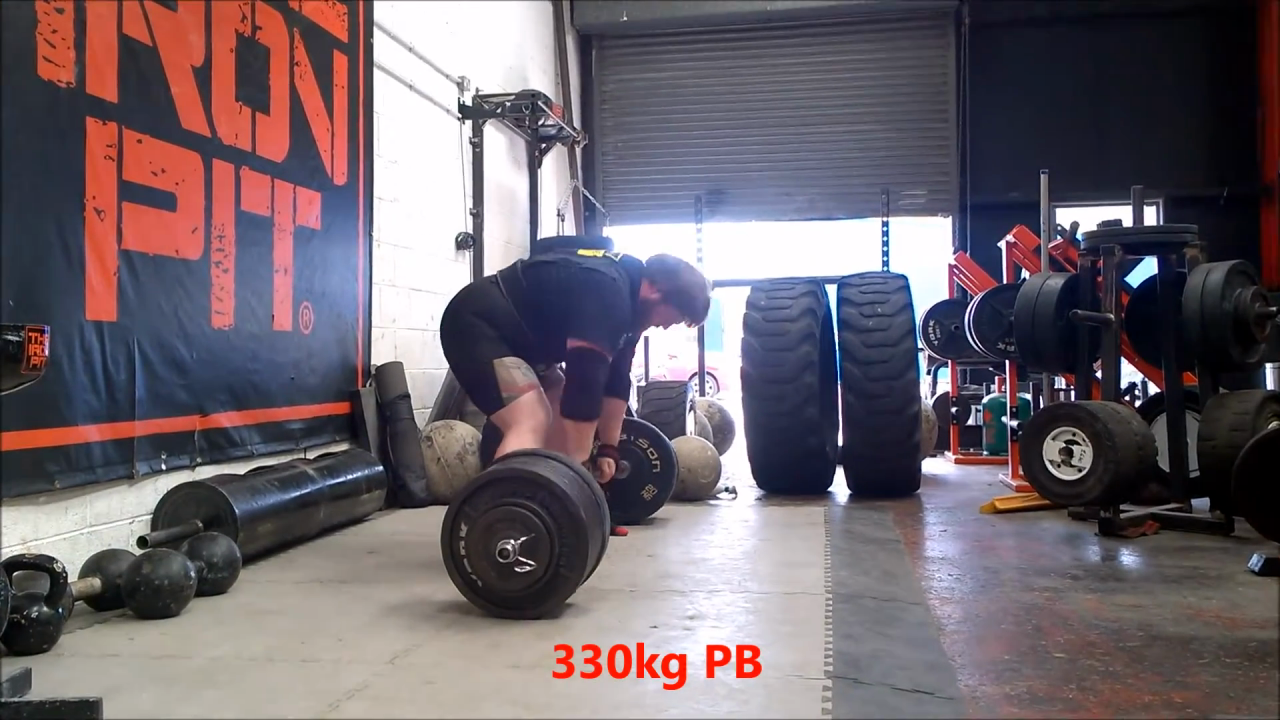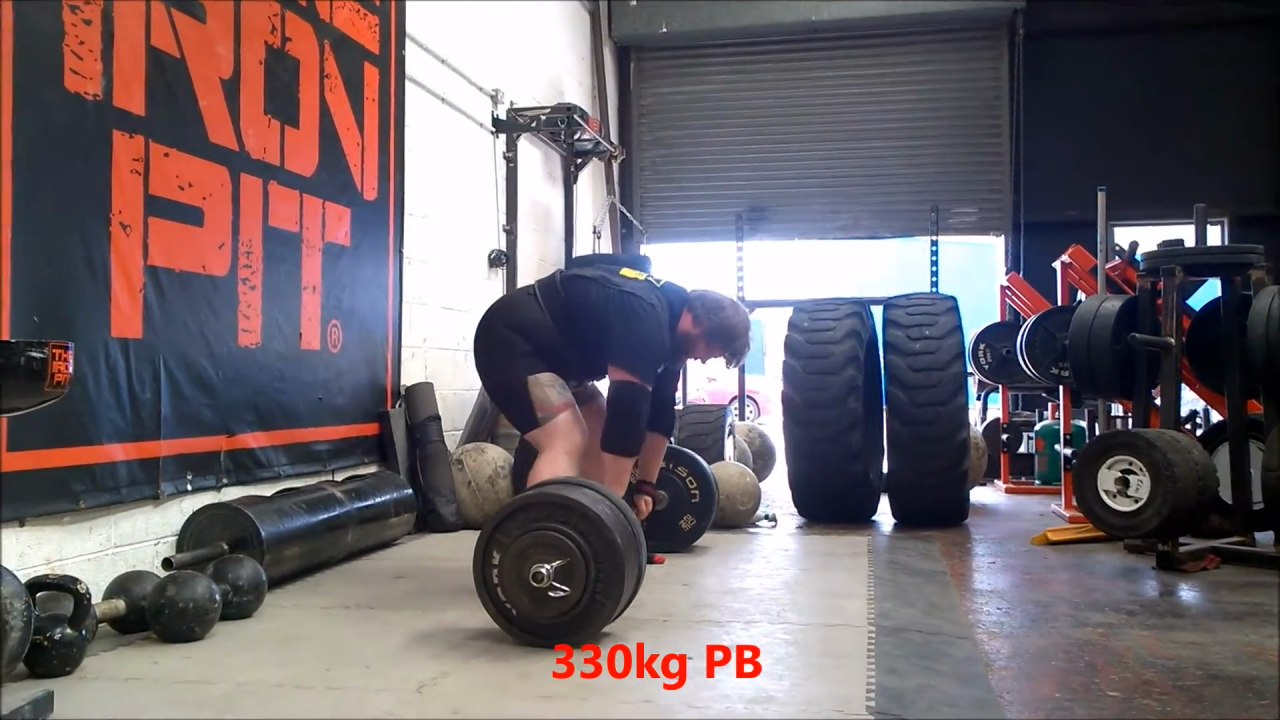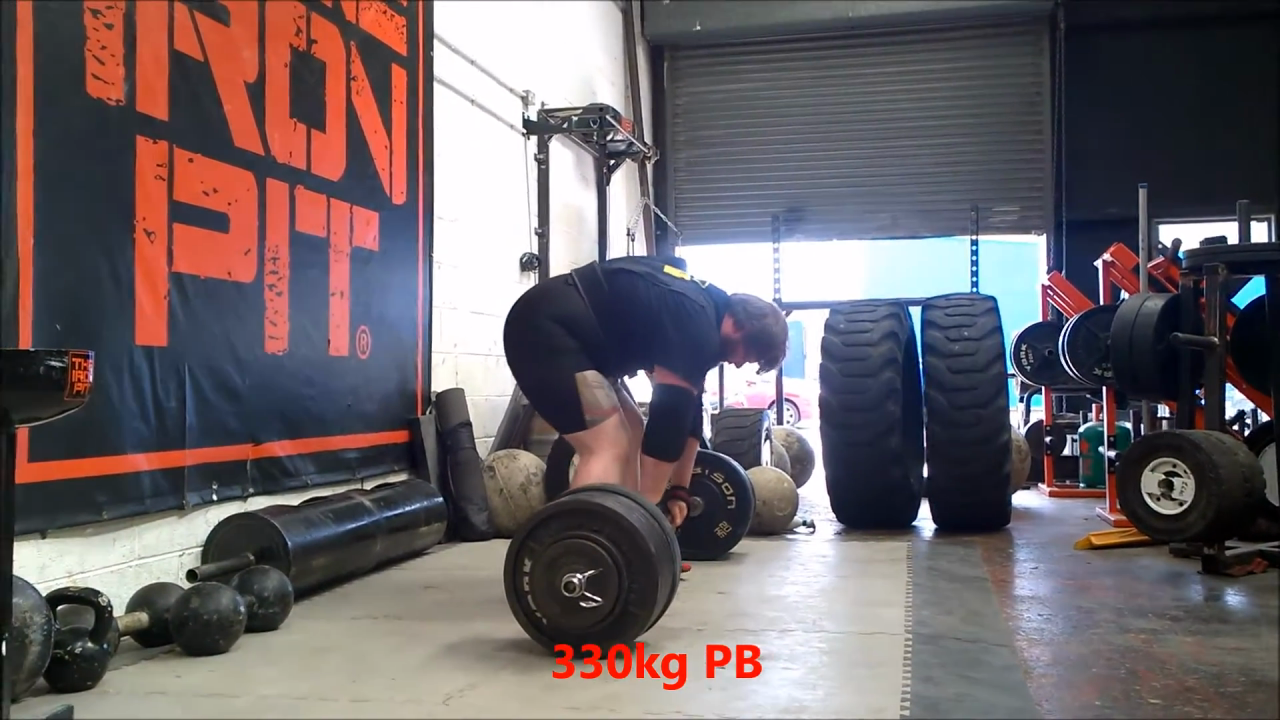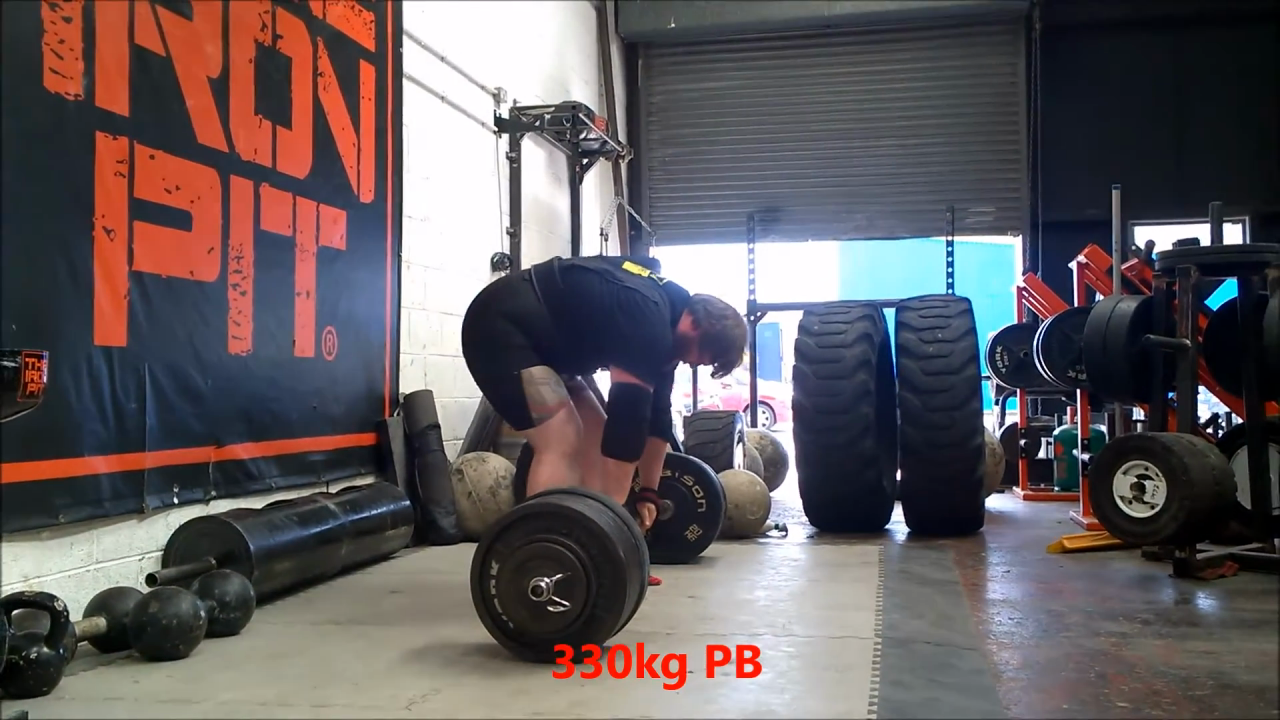
dt=0.5s
person 1, frame 1
left shoulder: (628, 294)
right shoulder: (607, 291)
left elbow: (615, 378)
right elbow: (584, 378)
left wrist: (608, 449)
right wrist: (579, 466)
right hip: (477, 325)
left knee: (565, 424)
right knee: (529, 424)
person 1, frame 2
left shoulder: (669, 326)
right shoulder: (645, 319)
left elbow: (660, 407)
right elbow: (627, 410)
left wrist: (646, 483)
right hip: (512, 339)
left knee: (601, 435)
right knee: (566, 443)
person 1, frame 3
left shoulder: (702, 316)
right shoulder: (692, 321)
left elbow: (686, 410)
right elbow: (670, 413)
left wrist: (678, 491)
left hip: (573, 334)
right hip: (544, 329)
left knee: (632, 438)
right knee: (609, 445)
person 1, frame 4
left shoulder: (666, 316)
right shoulder: (648, 321)
left elbow: (655, 410)
right elbow: (628, 414)
left wrist: (648, 493)
left hip: (538, 337)
right hip: (501, 328)
left knee: (593, 438)
right knee: (562, 442)
